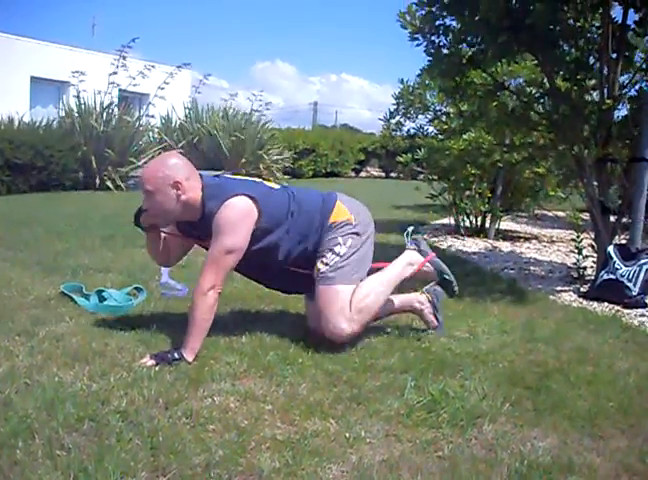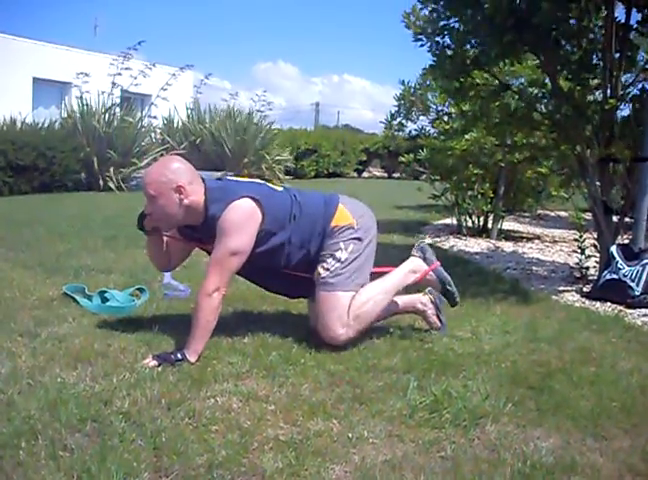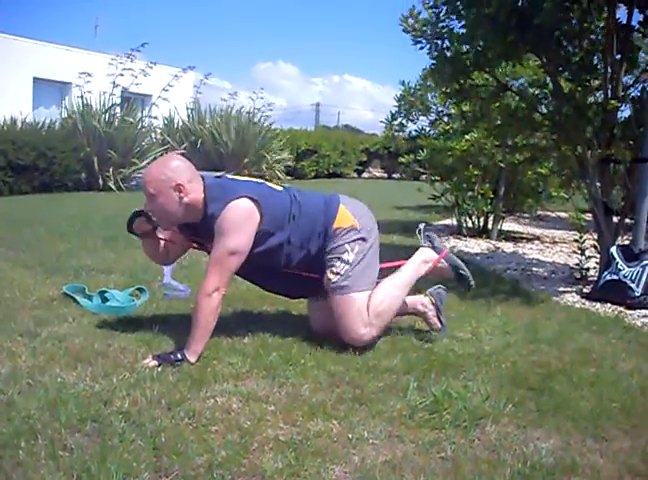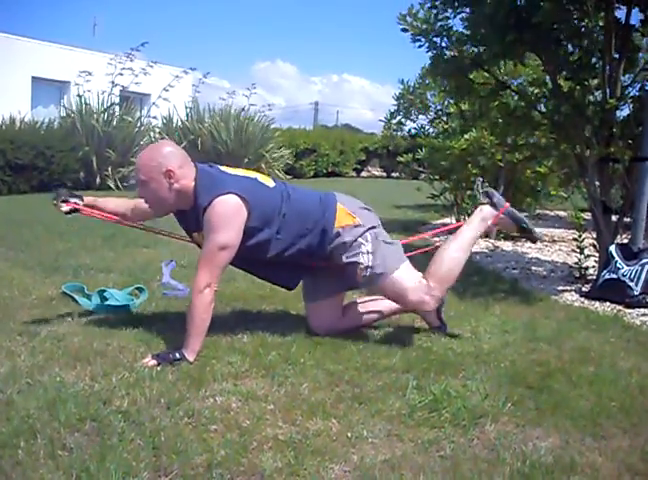
dt=0.2s
person 1, frame 1
left shoulder: (232, 209)
right shoulder: (188, 210)
left elbow: (209, 288)
right elbow: (165, 259)
left wrist: (185, 353)
right wrist: (149, 227)
left hip: (342, 220)
right hip: (322, 230)
left knee: (340, 327)
right knee: (321, 324)
left ankle: (410, 261)
right ankle: (420, 300)
person 1, frame 2
left shoulder: (236, 211)
right shoulder: (190, 214)
left elbow: (213, 290)
right elbow: (164, 263)
left wrist: (188, 354)
right wrist: (151, 231)
left hip: (345, 223)
right hip: (328, 231)
left knee: (336, 332)
right knee: (329, 321)
left ankle: (415, 268)
right ankle: (420, 302)
person 1, frame 3
left shoulder: (234, 211)
right shoulder: (188, 212)
left elbow: (213, 290)
right elbow: (163, 257)
left wrist: (188, 354)
right wrist: (145, 232)
left hip: (345, 225)
right hip: (329, 233)
left knee: (358, 332)
right knee: (323, 325)
left ankle: (424, 258)
right ankle: (422, 303)
person 1, frame 4
left shoulder: (222, 204)
right shoulder: (185, 192)
left elbow: (205, 286)
right elbow: (132, 210)
left wrist: (187, 353)
right wrist: (84, 201)
left hip: (345, 226)
right hip: (326, 239)
left knee: (424, 295)
right knee: (325, 324)
left ankle: (486, 214)
right ankle: (423, 307)
